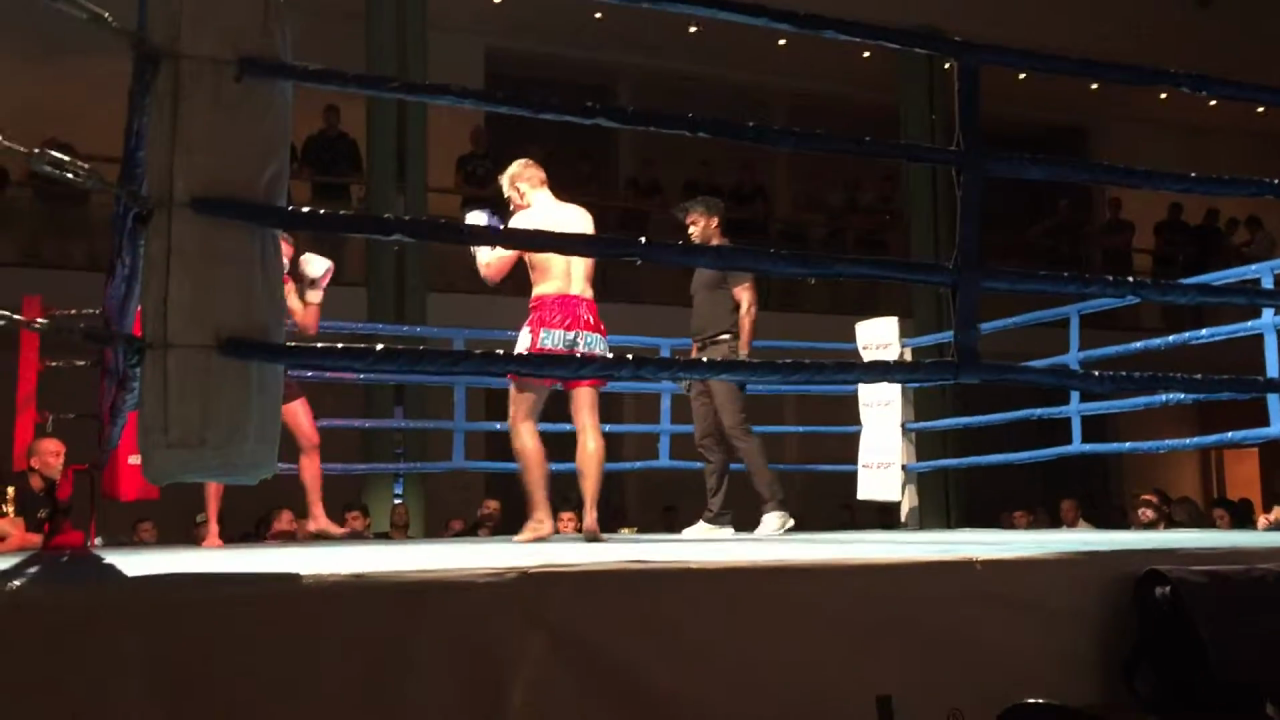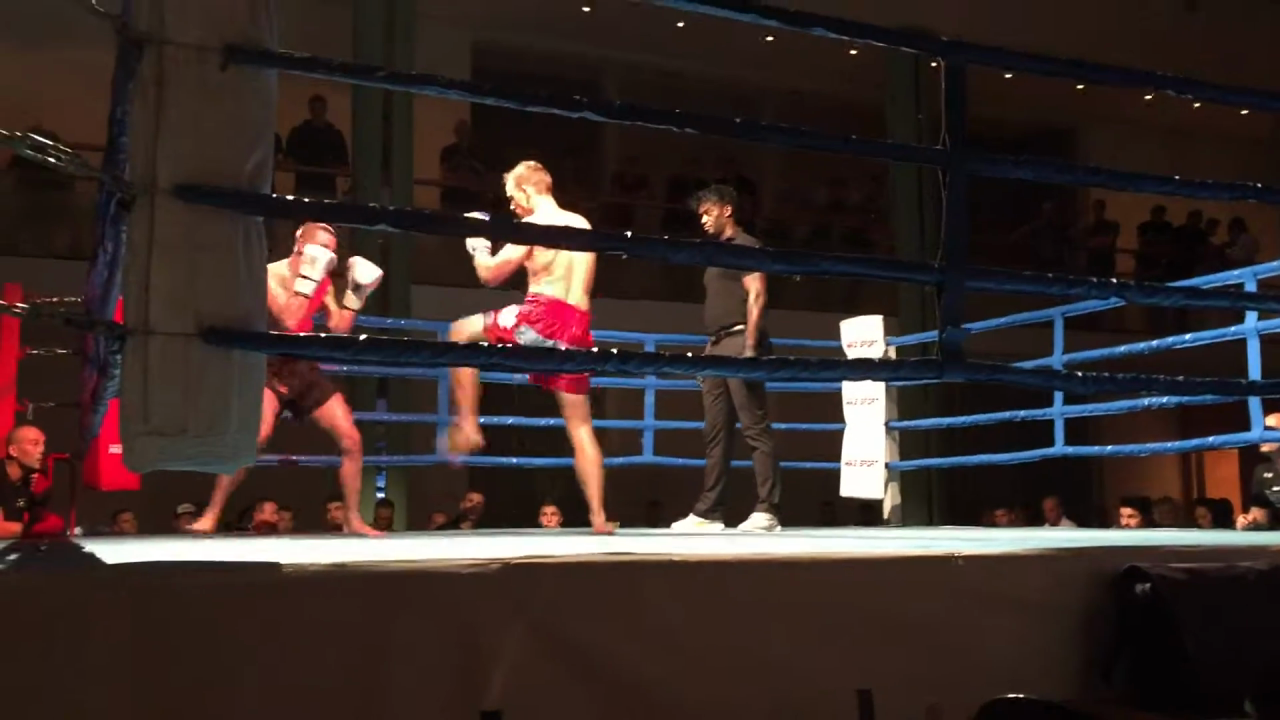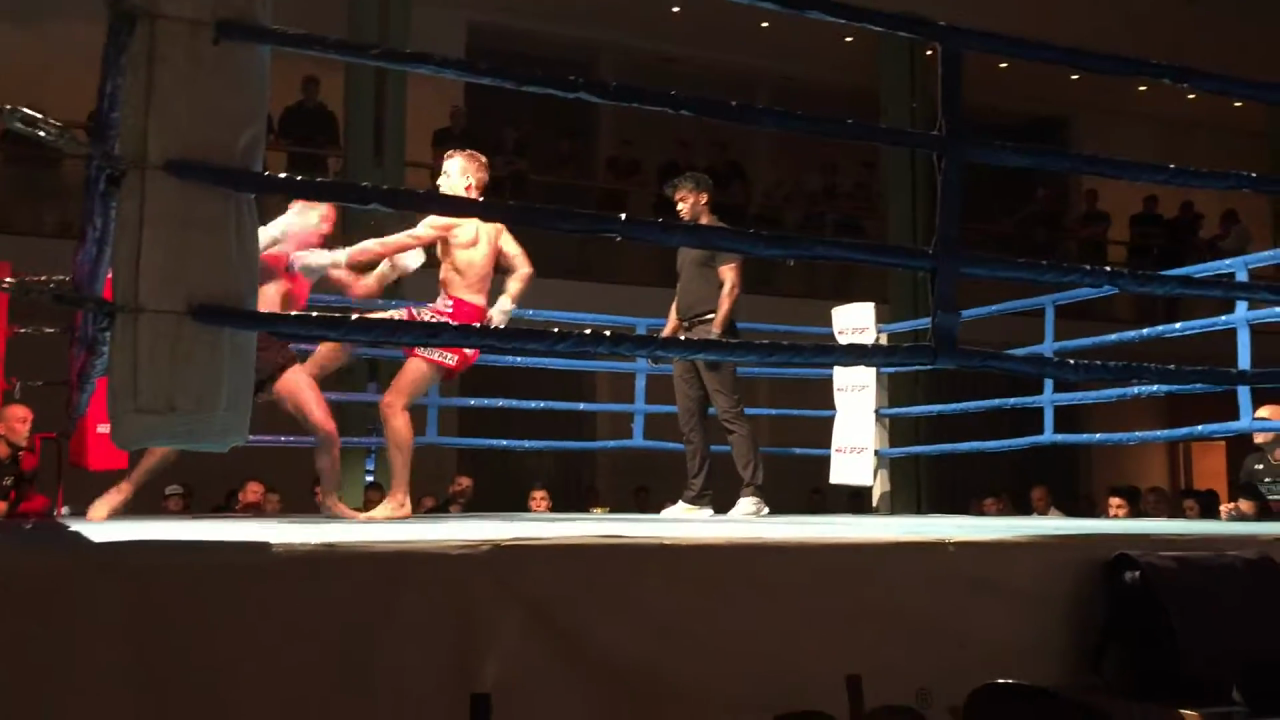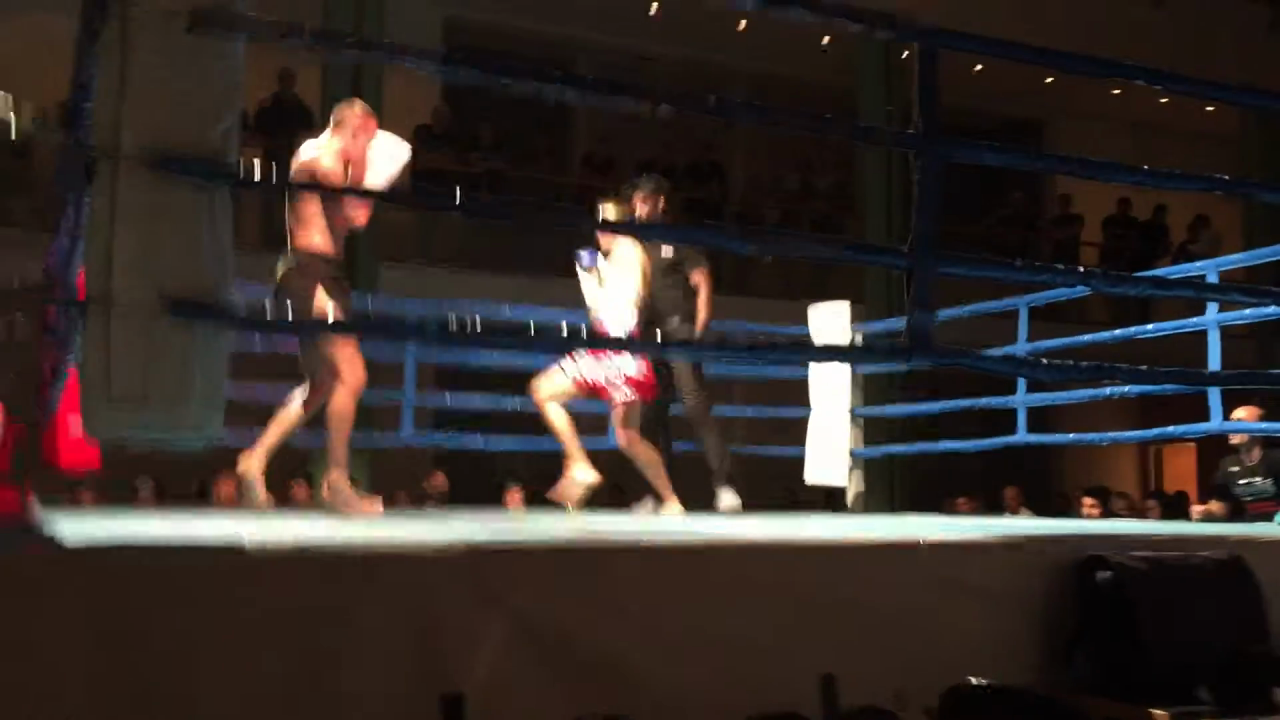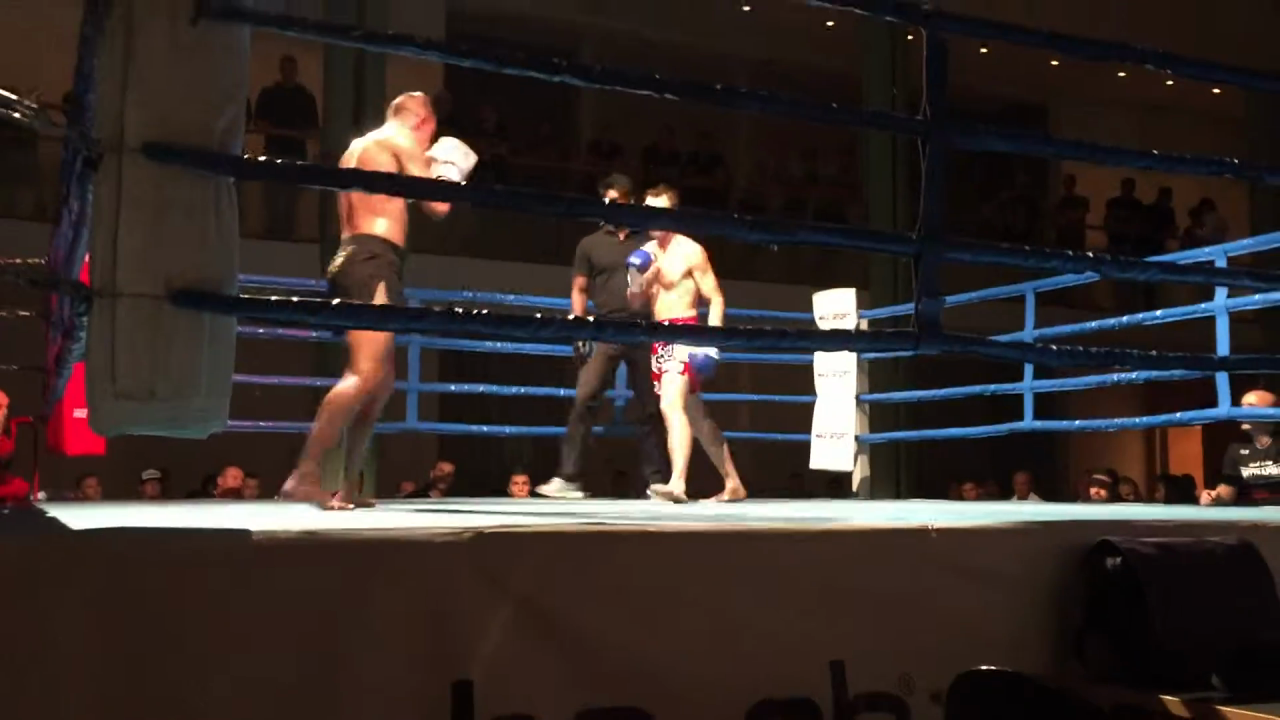
dt=0.7s
person 1, frame 1
left shoulder: (285, 284)
left elbow: (309, 328)
left wrist: (315, 289)
left knee: (310, 441)
left ankle: (317, 517)
right ankle: (212, 530)
person 1, frame 2
left shoulder: (323, 281)
right shoulder: (270, 275)
left elbow: (340, 330)
right elbow: (288, 322)
left wrist: (356, 294)
right wrist: (310, 277)
left hip: (306, 369)
right hip: (271, 367)
left knee: (352, 441)
right knee: (257, 436)
left ankle: (354, 520)
right ankle: (211, 514)
person 1, frame 3
right shoulder: (268, 241)
left elbow: (360, 289)
left wrist: (390, 269)
left hip: (276, 351)
left knee: (326, 429)
left ankle: (331, 500)
right ankle: (124, 490)
person 1, frame 4
left shoulder: (314, 156)
right shoulder: (321, 156)
left elbow: (338, 220)
right elbow: (357, 216)
left wrist: (362, 176)
right wrist: (379, 175)
left hip: (306, 276)
right hip: (312, 275)
left knee: (322, 383)
right knee: (351, 374)
left ankle: (255, 462)
right ankle: (338, 482)
person 1, frame 5
left shoulder: (357, 148)
right shoulder: (401, 141)
right elbow: (437, 206)
left wrist: (421, 172)
right wrist: (449, 171)
left hip: (353, 262)
right hip: (373, 264)
left knee: (380, 382)
right knee: (365, 375)
left ankle: (349, 487)
right ankle: (306, 474)
person 2, frame 1
left shoulder: (526, 218)
right shoulder: (584, 216)
left elbow: (491, 271)
left wrist: (482, 244)
left hip: (547, 318)
right hip: (586, 318)
left knee: (522, 421)
right knee: (588, 424)
left ankle: (541, 516)
right ankle: (590, 516)
person 2, frame 2
left shoulder: (533, 226)
right shoulder: (581, 226)
left elbow: (488, 275)
left wrist: (477, 244)
right wrist: (510, 252)
left hip: (538, 317)
right hip: (577, 331)
left knee: (462, 334)
right knee: (580, 429)
left ankle: (466, 427)
right ankle: (599, 517)
person 2, frame 3
left shoulder: (451, 219)
right shoulder: (493, 225)
left elbow: (386, 246)
right elbow: (523, 269)
left wrist: (330, 258)
right wrist: (504, 306)
left hip: (457, 323)
right hip: (445, 315)
left knee: (393, 404)
left ankle: (399, 499)
person 2, frame 4
left shoulder: (629, 249)
right shoulder: (606, 263)
left elbow: (633, 291)
left wrist: (625, 319)
right wrist: (589, 280)
left hip: (625, 347)
right hip: (602, 348)
left knee: (625, 436)
right knee: (542, 391)
left ankle: (669, 500)
right ankle: (579, 468)
person 2, frame 5
left shoulder: (691, 251)
right shoulder: (648, 253)
left elbow: (716, 298)
right elbow: (636, 303)
right wrist: (636, 278)
right hip: (662, 339)
left knee: (671, 406)
right knee: (696, 418)
left ankle: (676, 483)
right ankle: (733, 482)
person 3, frame 1
right shoulder: (703, 265)
left elbow: (747, 306)
left wrist: (743, 355)
right wrist: (692, 361)
left hip: (725, 350)
right hip: (704, 357)
left knee: (736, 428)
right knee: (707, 439)
left ankle: (775, 509)
right ankle: (716, 517)
person 3, frame 2
left shoulder: (745, 246)
left elbow: (757, 296)
left wrist: (750, 346)
right wrist: (708, 352)
left hip: (740, 341)
right hip: (717, 348)
left knee: (754, 428)
right knee: (715, 433)
left ankle: (766, 511)
right ankle: (708, 511)
person 3, frame 3
right shoulder: (687, 244)
left elbow: (731, 286)
left wrist: (716, 332)
right wrist: (664, 337)
left hip: (710, 331)
right hip: (686, 337)
left knee: (729, 412)
right knee: (690, 420)
left ankle: (752, 493)
right ankle: (696, 498)
person 3, frame 4
left shoulder: (679, 243)
left elbow: (703, 289)
left wrist: (699, 334)
left hip: (677, 336)
right hip: (648, 338)
left knee: (696, 409)
right knee: (651, 417)
left ankle: (724, 487)
person 3, frame 5
right shoulder: (590, 244)
right elbow: (579, 291)
left knee: (649, 408)
right knee: (583, 398)
left ankle: (656, 479)
right ankle: (567, 478)
